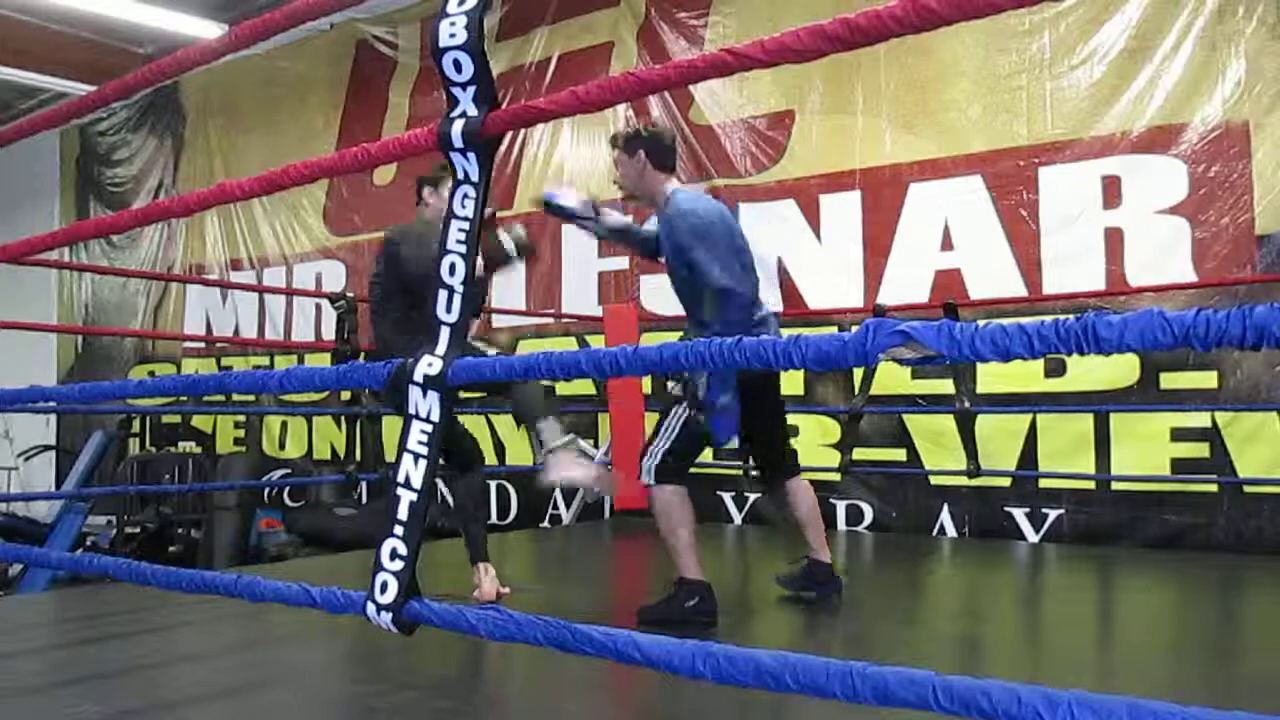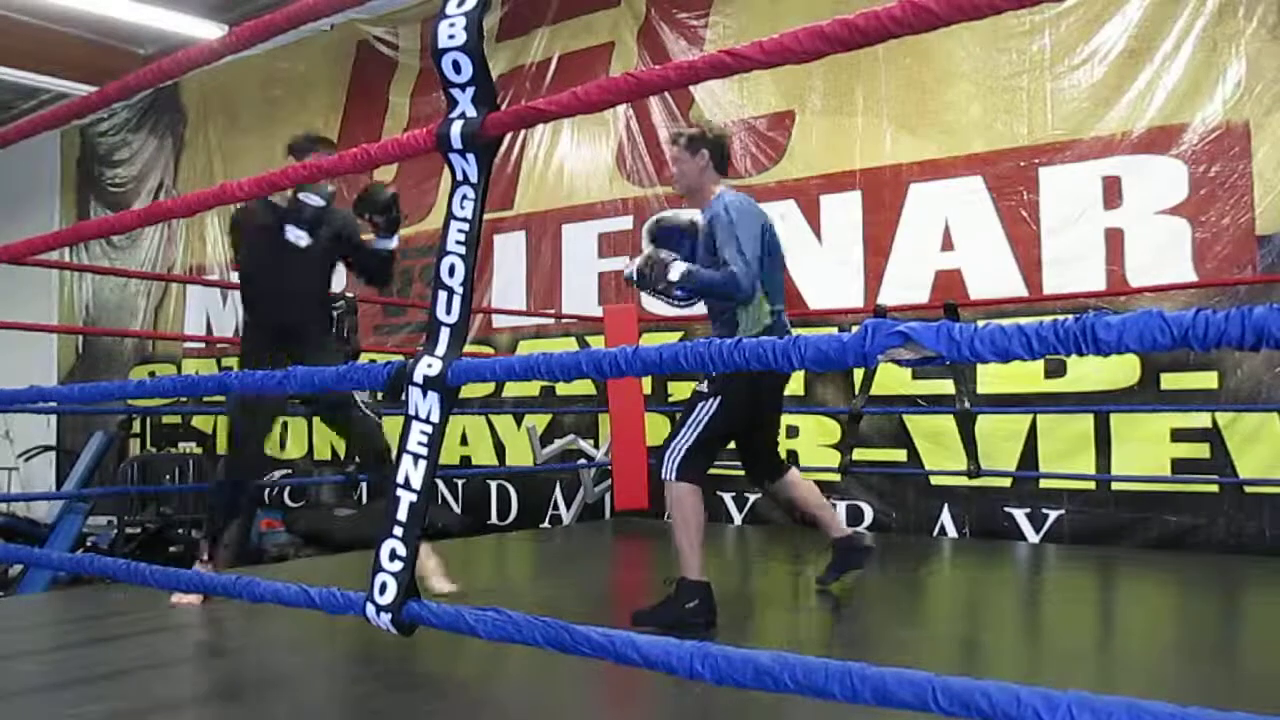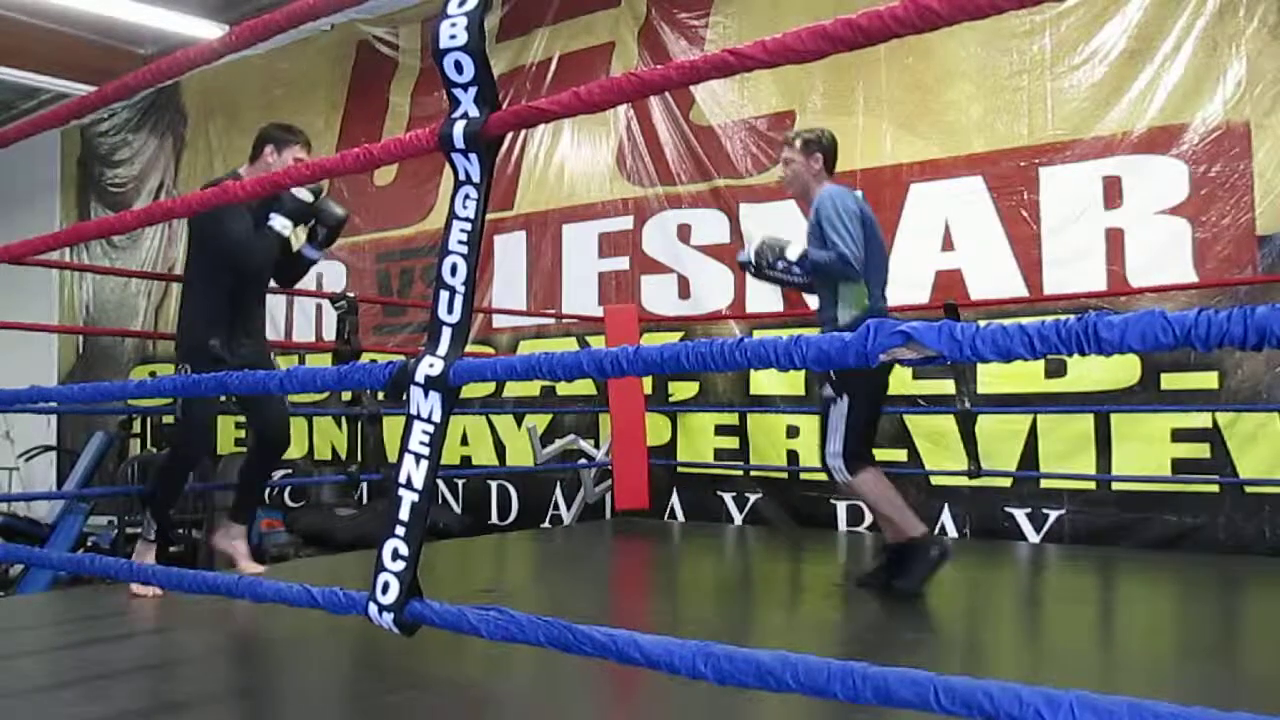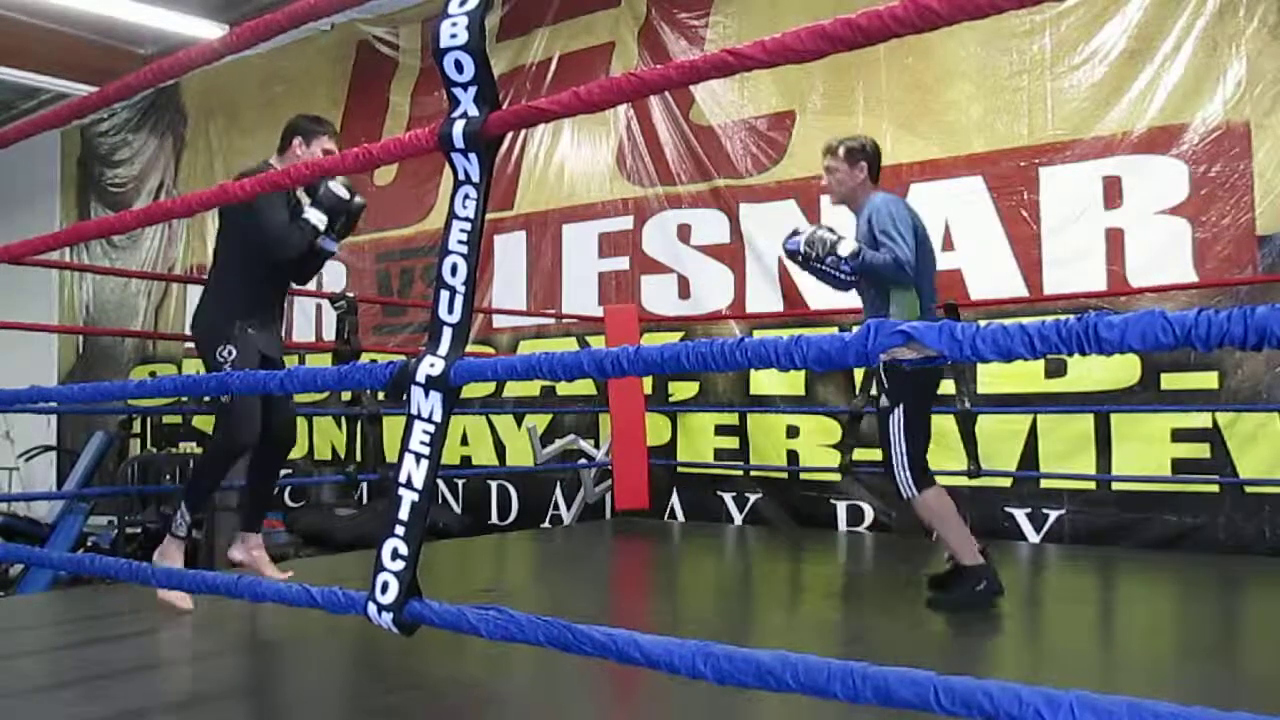
dt=0.5s
person 1, frame 1
left shoulder: (685, 214)
right shoulder: (687, 207)
left elbow: (730, 289)
right elbow: (661, 244)
left wrist: (719, 370)
right wrist: (602, 221)
left knee: (660, 467)
right knee: (777, 464)
left ankle: (693, 591)
right ankle: (822, 567)
person 1, frame 2
left shoulder: (732, 210)
right shoulder: (721, 213)
left elbow: (736, 284)
left wrist: (669, 273)
right wrist: (686, 243)
left knee: (680, 463)
right knee: (765, 463)
left ankle: (693, 595)
right ankle: (847, 541)
person 1, frame 3
left shoulder: (833, 201)
right shoulder: (836, 203)
left elbow: (847, 265)
left wrist: (793, 254)
right wrist: (780, 266)
left knee: (842, 457)
right knee: (854, 455)
left ankle: (921, 541)
right ankle: (897, 554)
person 1, frame 4
left shoulder: (884, 209)
right shoulder: (874, 214)
left elbow: (901, 269)
right elbow: (864, 280)
left wrist: (843, 249)
right wrist: (821, 258)
left hip: (907, 354)
right hip: (903, 353)
left knee: (908, 472)
right knee: (907, 467)
left ankle: (978, 574)
right ankle: (966, 560)
person 2, frame 1
left shoulder: (428, 241)
right shoulder: (415, 235)
left elbow: (462, 311)
right elbow: (436, 285)
left wrist: (484, 260)
right wrist: (493, 254)
left hip: (402, 372)
right hip: (419, 360)
left knee: (465, 459)
left ankle: (483, 572)
right ankle: (557, 454)
person 2, frame 2
left shoulder: (335, 219)
right shoulder: (249, 221)
left elbow: (376, 279)
right elbow: (263, 284)
left wrist: (386, 232)
right wrist: (299, 224)
left hip: (322, 358)
right hip: (265, 361)
left knee: (373, 450)
right knee: (243, 467)
left ankle: (414, 553)
right ankle: (206, 568)
person 2, frame 3
left shoulder: (269, 206)
right shoulder: (220, 198)
left elbow: (284, 276)
right elbow: (248, 260)
left wrist: (317, 242)
right wrist: (285, 214)
left hip: (250, 341)
right hip: (206, 342)
left knee: (274, 435)
right knee: (190, 446)
left ankle: (234, 531)
right ankle: (147, 546)
person 2, frame 4
left shoulder: (291, 197)
left elbow: (298, 270)
right elbow: (280, 248)
left wrist: (335, 229)
right wrist: (320, 211)
left hip: (263, 333)
right hip: (229, 328)
left knee: (279, 435)
right knee: (239, 431)
left ankle: (249, 543)
right ankle: (174, 547)
